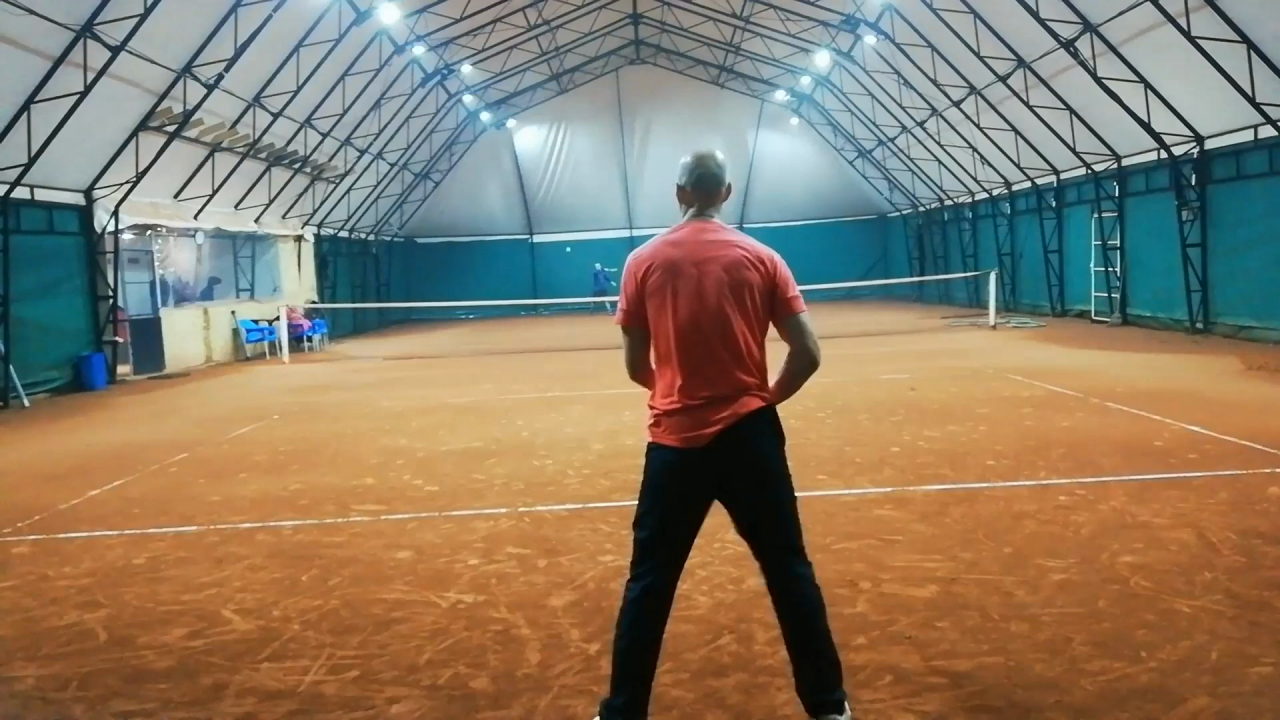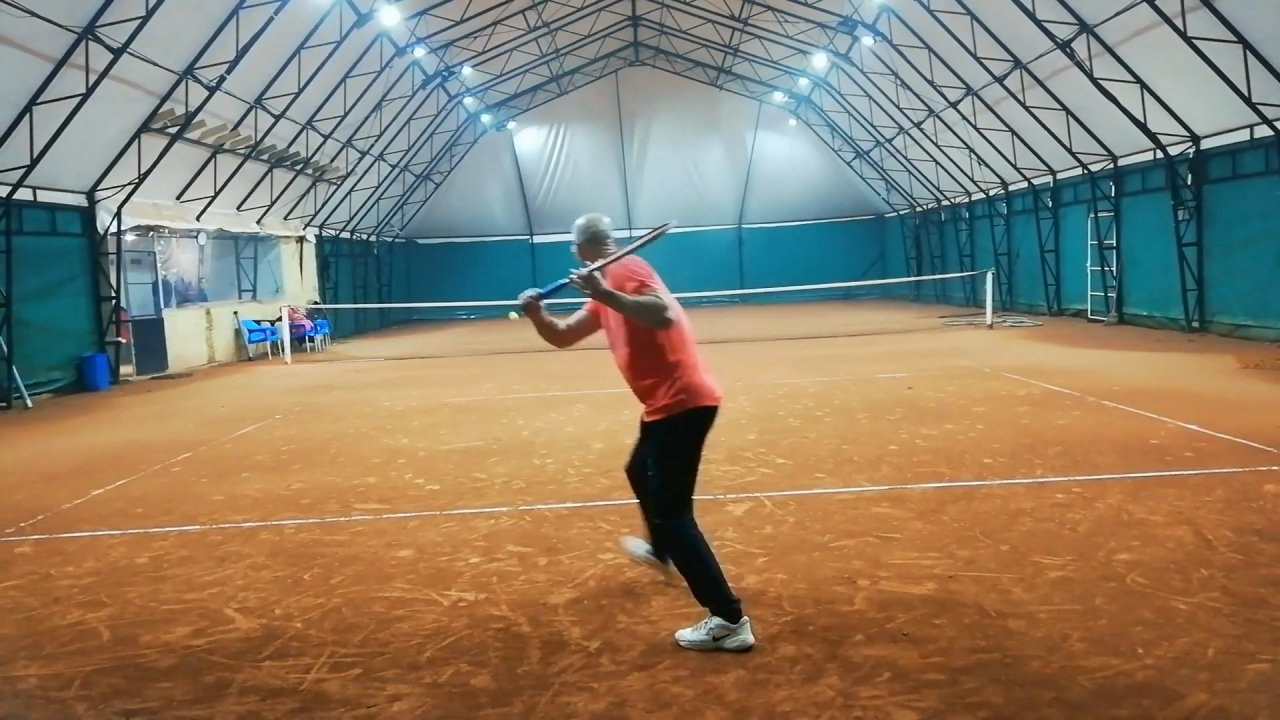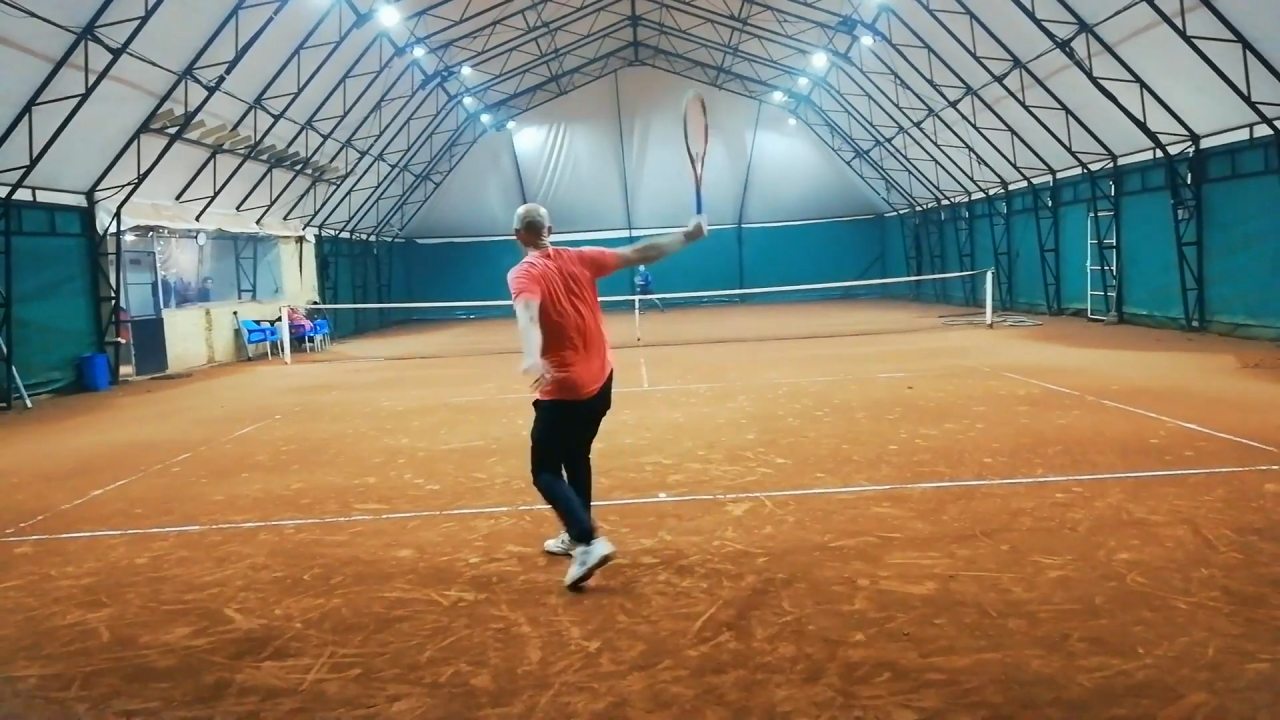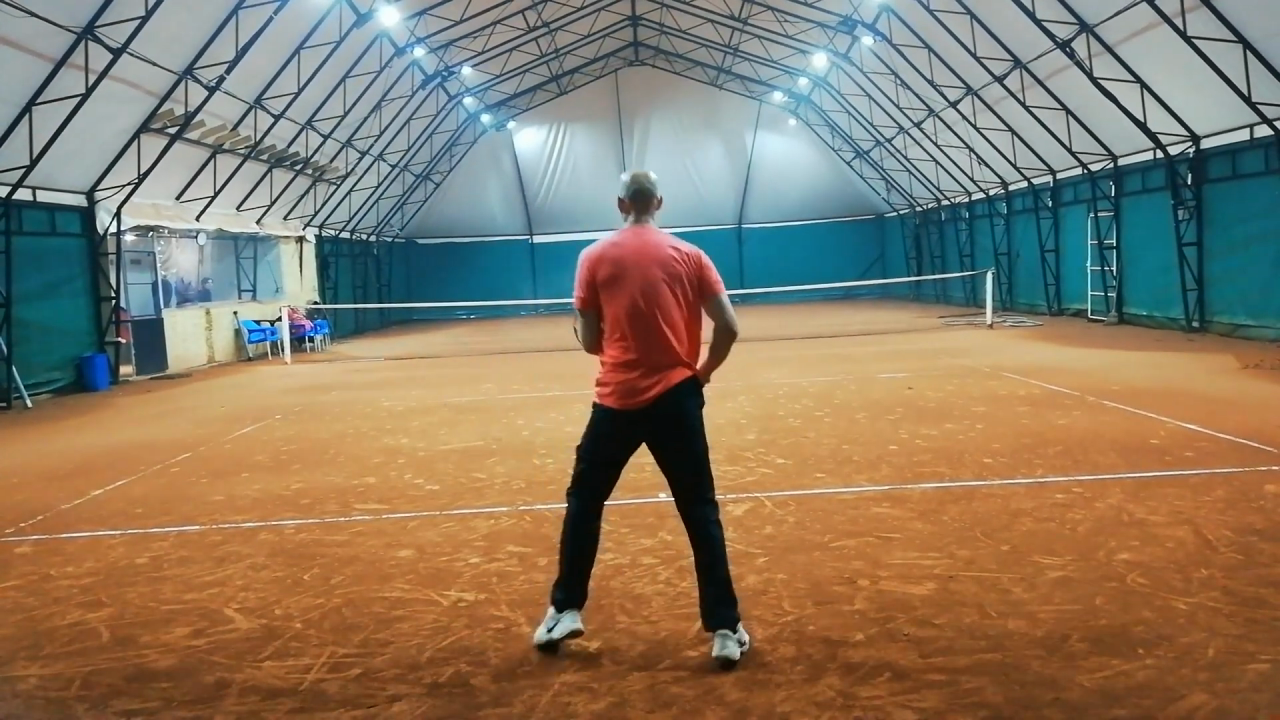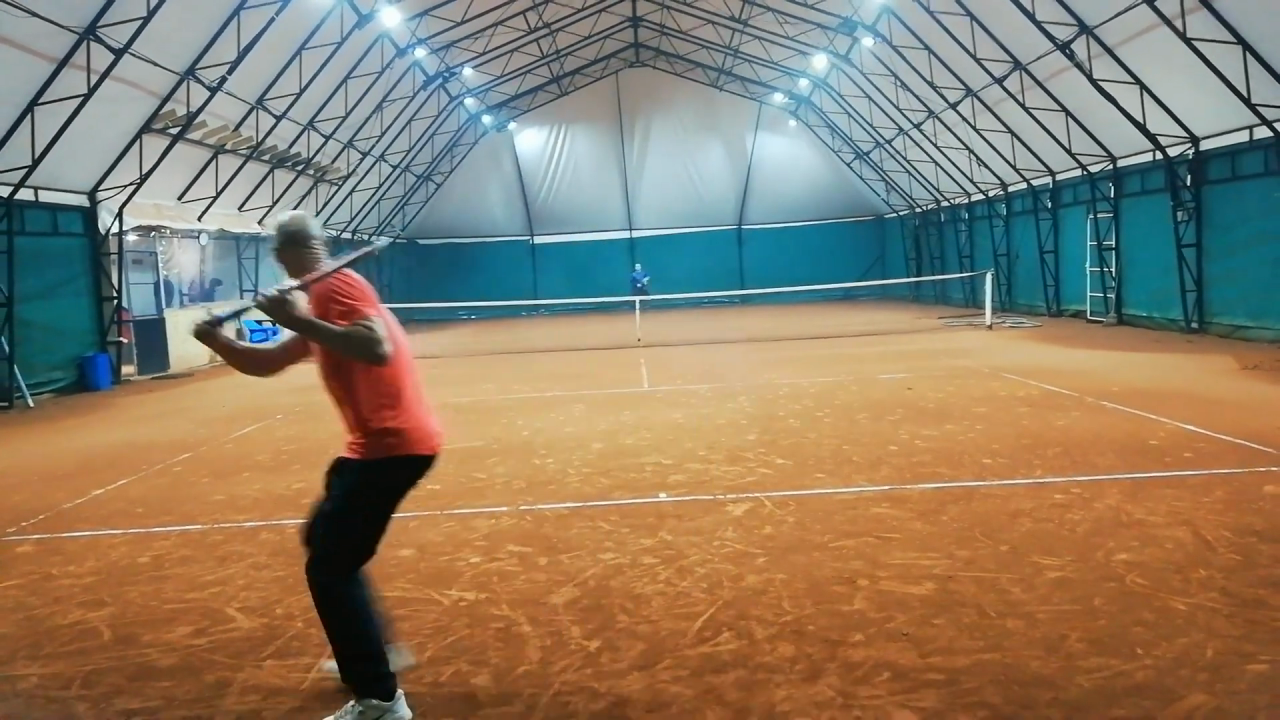
dt=1s
person 1, frame 1
left shoulder: (643, 261)
right shoulder: (760, 257)
left elbow: (636, 366)
right elbow: (806, 354)
left hip: (674, 441)
right hip: (749, 434)
left knee: (649, 582)
right knee: (790, 573)
person 1, frame 2
left shoulder: (625, 269)
right shoulder: (607, 288)
left elbow: (664, 316)
right elbow: (562, 335)
left wrist: (605, 294)
right wrist: (537, 312)
left hip: (679, 403)
right hip: (682, 401)
left knee: (668, 512)
right knee: (640, 472)
left ankle: (729, 620)
right ankle: (659, 550)
person 1, frame 3
left shoulder: (523, 273)
right shoulder: (580, 259)
left elbow: (527, 315)
right elbow: (641, 253)
left wrist: (532, 357)
right wrist: (687, 236)
left hip: (562, 389)
right hip: (599, 381)
left knee: (546, 473)
right knee: (576, 458)
left ankle: (588, 542)
right ankle: (578, 536)
person 1, frame 4
left shoulder: (595, 257)
right shoulder: (689, 255)
left elbow: (590, 342)
right elbow: (728, 328)
right wrist: (701, 372)
left hip: (616, 401)
right hip: (675, 397)
left knee: (583, 502)
right knee: (701, 512)
left ankle: (566, 610)
right ankle: (724, 629)
person 1, frame 5
left shoulder: (338, 284)
right shoulder: (326, 297)
left elbow: (378, 351)
right elbow: (266, 363)
left wrist: (304, 321)
right wrist: (220, 340)
left hip: (390, 447)
right hip: (405, 441)
left knee: (330, 563)
right knee: (326, 540)
right ankle: (374, 657)
